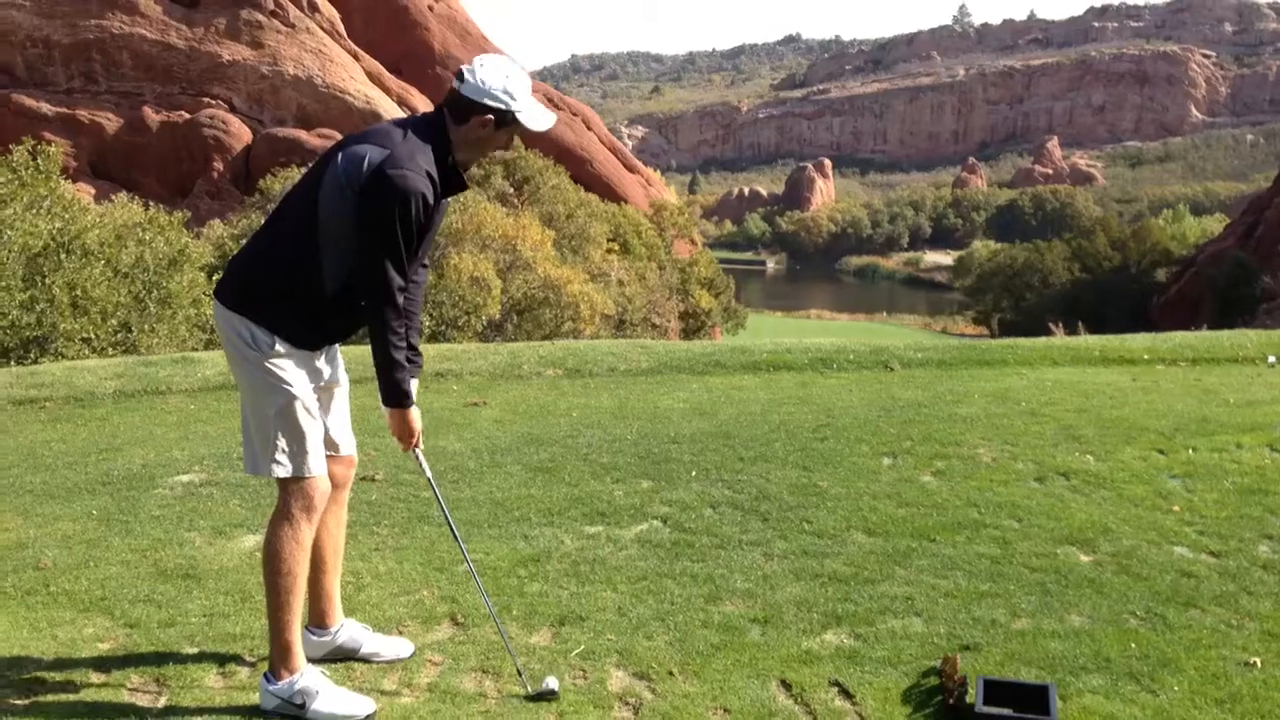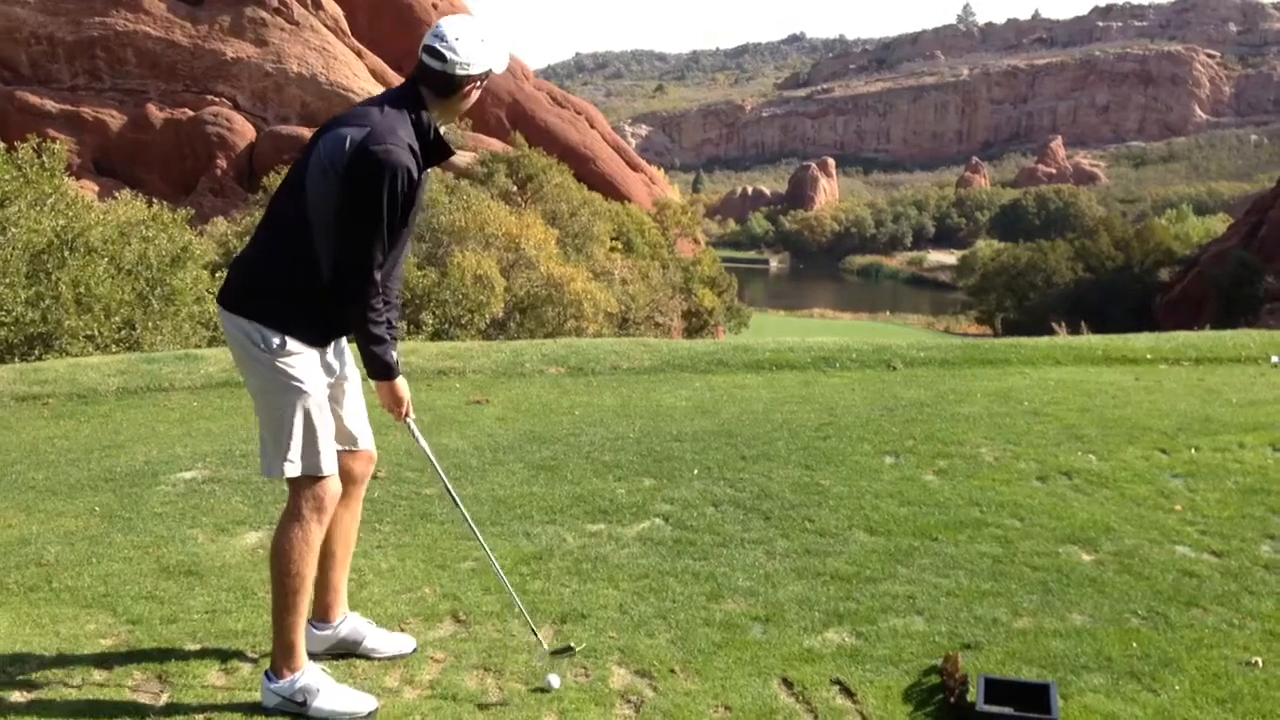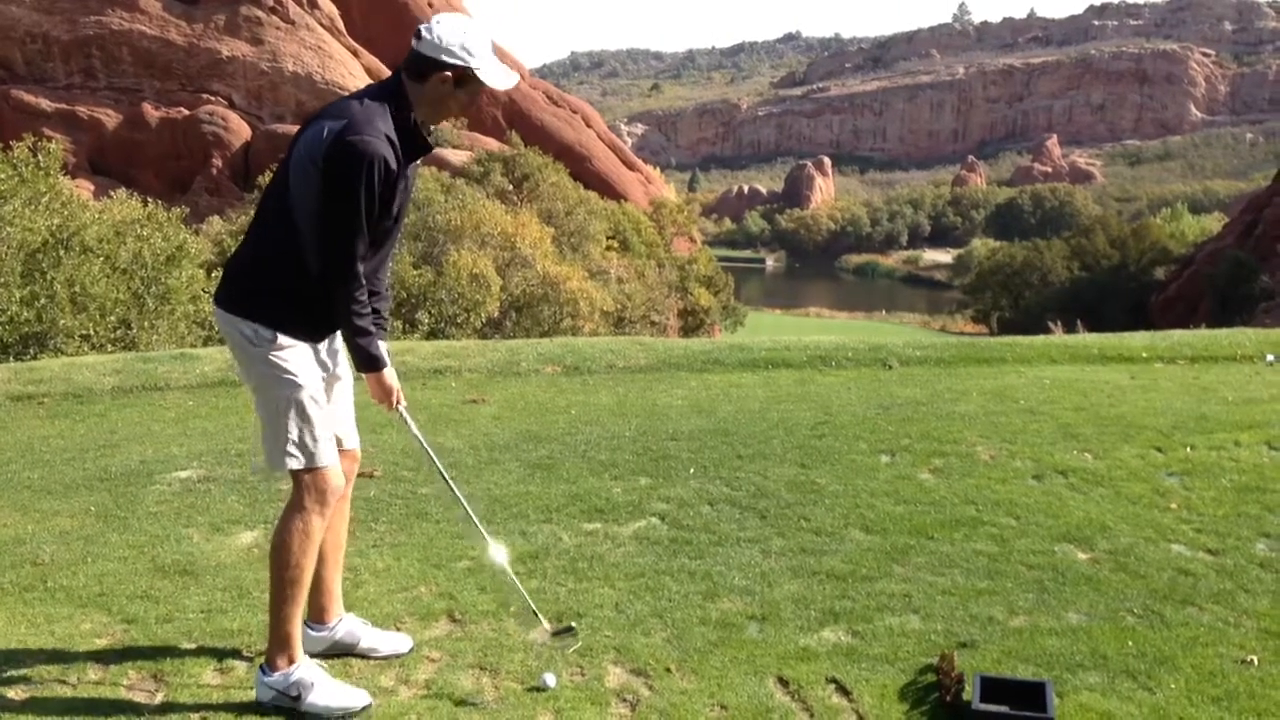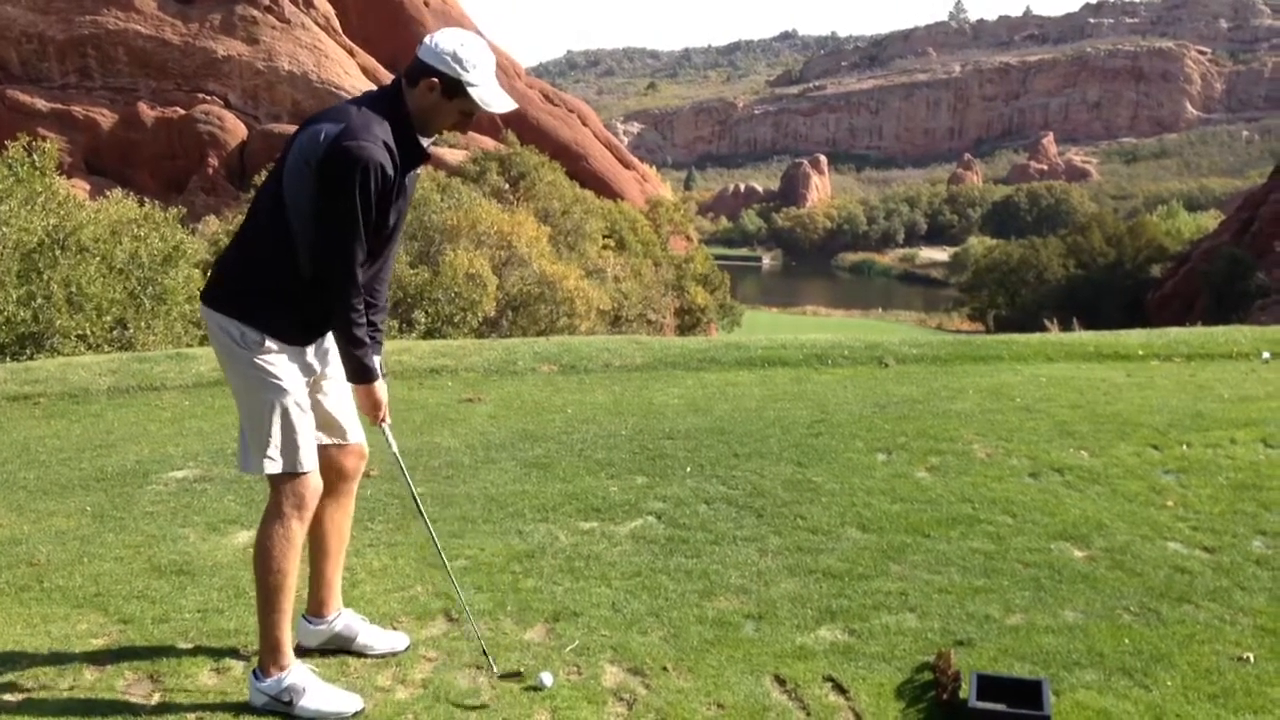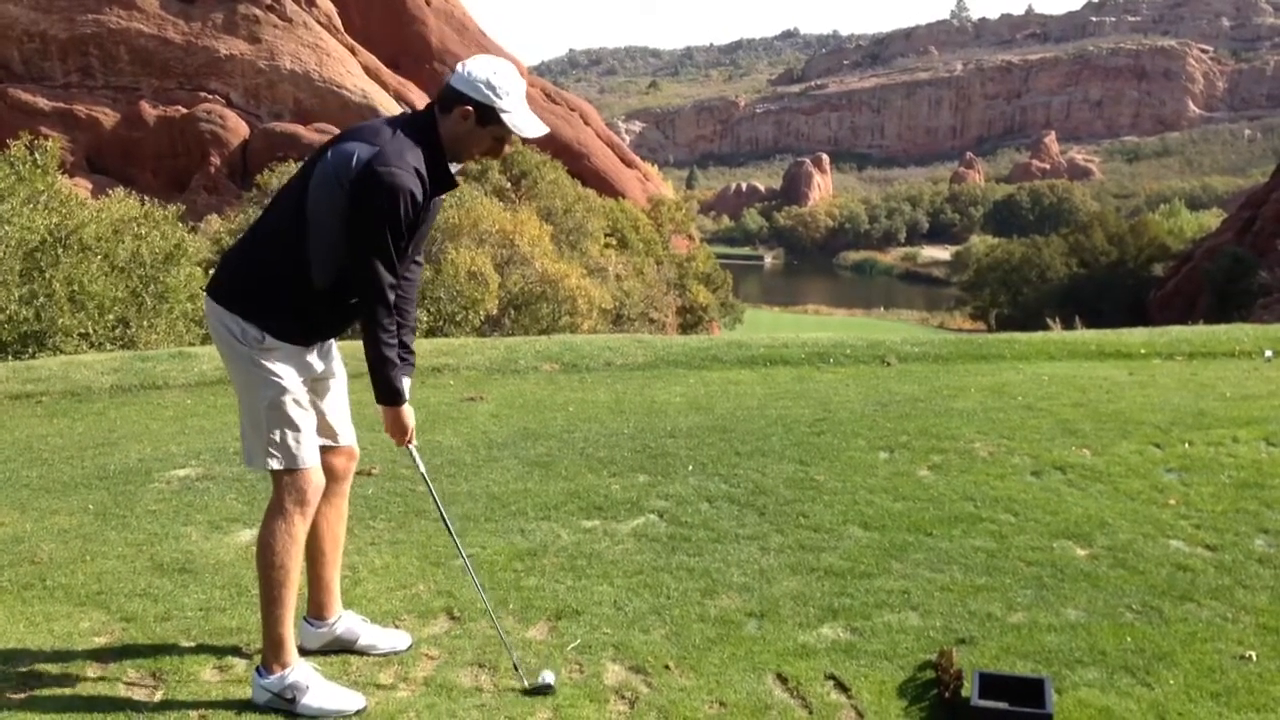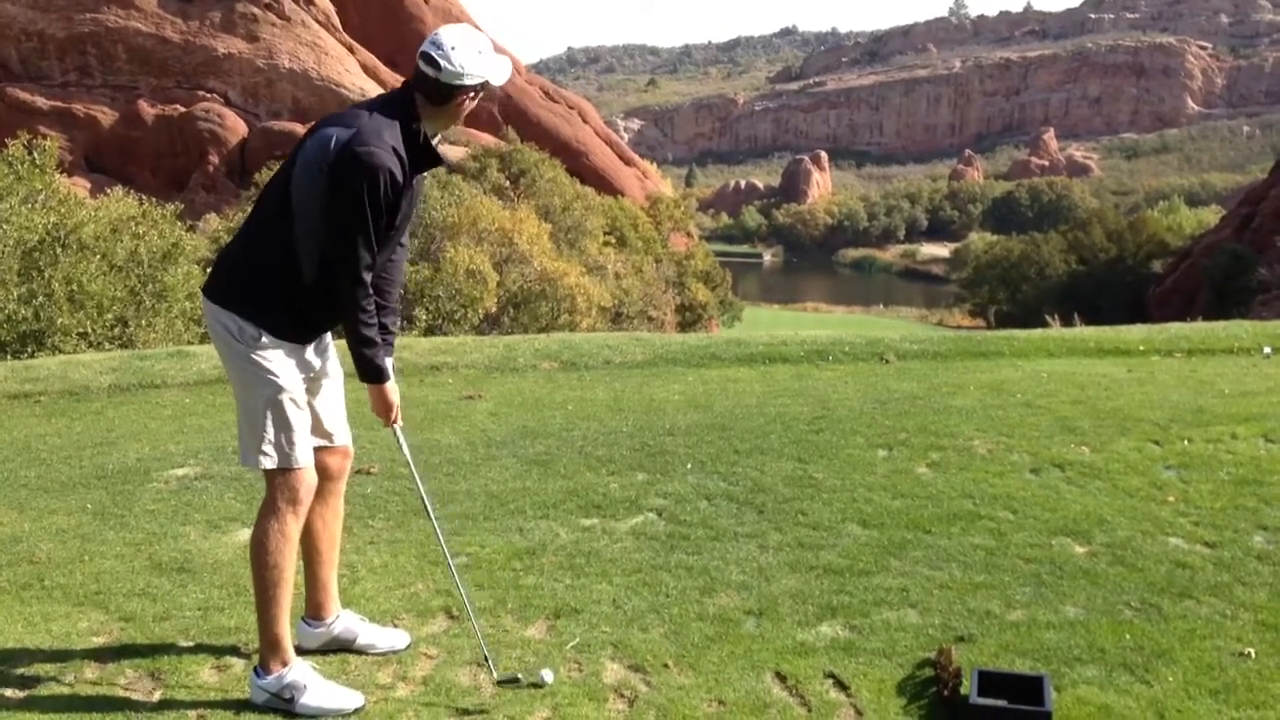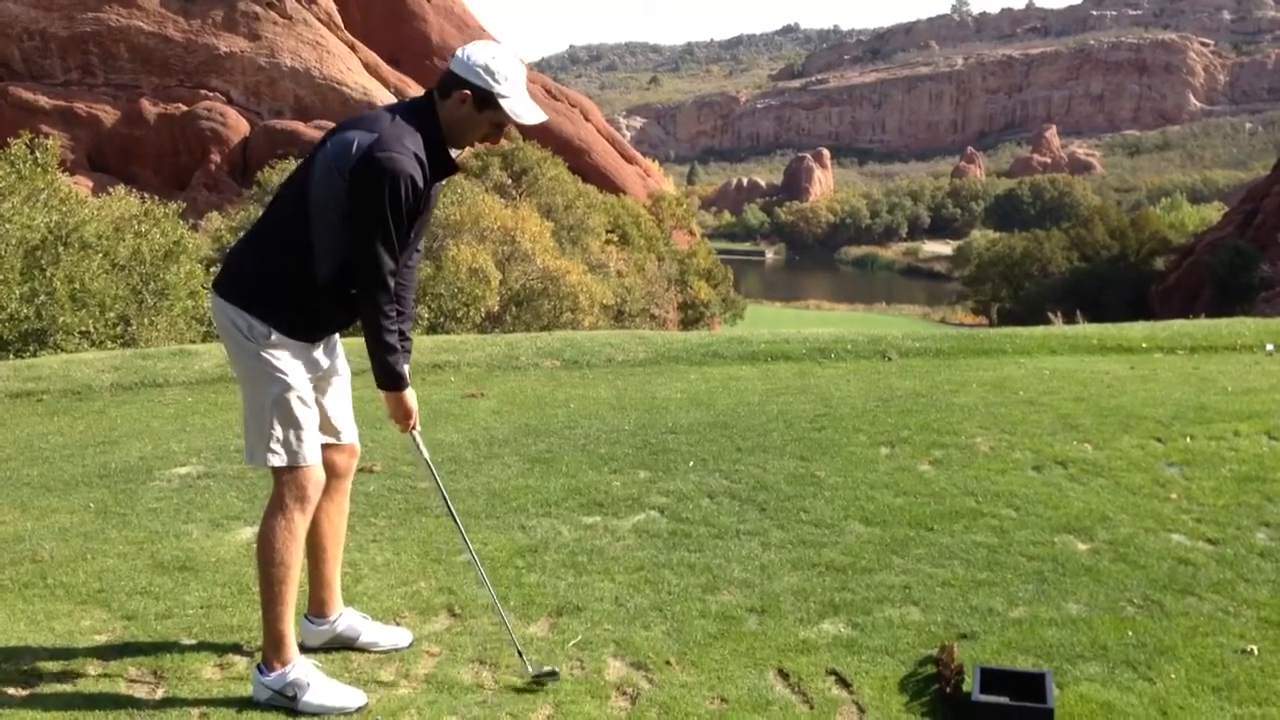
dt=0.7s
person 1, frame 1
left shoulder: (424, 159)
right shoulder: (402, 176)
left elbow: (407, 279)
right elbow: (385, 293)
left wrist: (408, 379)
right wrist: (399, 398)
left hip: (308, 323)
right hip: (267, 324)
left knee: (338, 470)
right knee: (305, 490)
left ankle: (327, 627)
person 1, frame 2
left shoulder: (401, 132)
right shoulder: (385, 151)
left elbow: (377, 262)
right elbow: (358, 273)
left wrist: (384, 353)
right wrist: (385, 370)
left hip: (314, 320)
right hip: (275, 322)
left knee: (355, 464)
right knee: (316, 489)
left ankle: (330, 621)
person 1, frame 3
left shoulder: (389, 128)
right shoulder: (363, 141)
left elbow: (367, 257)
right elbow: (341, 265)
left wrist: (376, 347)
right wrist: (374, 362)
left hip: (311, 317)
right hip: (269, 318)
left knee: (342, 466)
right knee: (317, 485)
left ankle: (327, 621)
person 1, frame 4
left shoulder: (397, 140)
right shoulder: (358, 147)
left elbow: (372, 264)
right elbow: (340, 272)
left wrist: (369, 359)
right wrist: (365, 373)
left hip: (303, 320)
right hip: (258, 322)
left knee: (345, 458)
right knee: (299, 487)
left ankle: (325, 616)
person 1, frame 5
left shoulder: (421, 161)
right shoulder: (390, 172)
left elbow: (401, 278)
right elbow: (374, 294)
left wrist: (402, 377)
right wrist: (392, 397)
left hip: (304, 319)
right hip: (259, 319)
left knee: (338, 461)
right knee: (300, 484)
left ankle: (324, 617)
person 1, frame 6
left shoulder: (402, 141)
right shoulder: (370, 152)
left elbow: (385, 259)
right elbow: (349, 274)
left wrist: (384, 358)
right wrist: (375, 373)
left hip: (301, 318)
right hip: (258, 318)
left knee: (334, 460)
right knee: (293, 484)
left ankle: (323, 617)
person 1, frame 7
left shoulder: (419, 147)
right shoulder: (392, 158)
left elbow: (399, 267)
right elbow: (374, 280)
left wrist: (400, 365)
right wrist: (394, 381)
left hip: (308, 316)
right hip: (265, 315)
left knee: (339, 459)
right knee: (300, 481)
left ankle: (326, 615)
